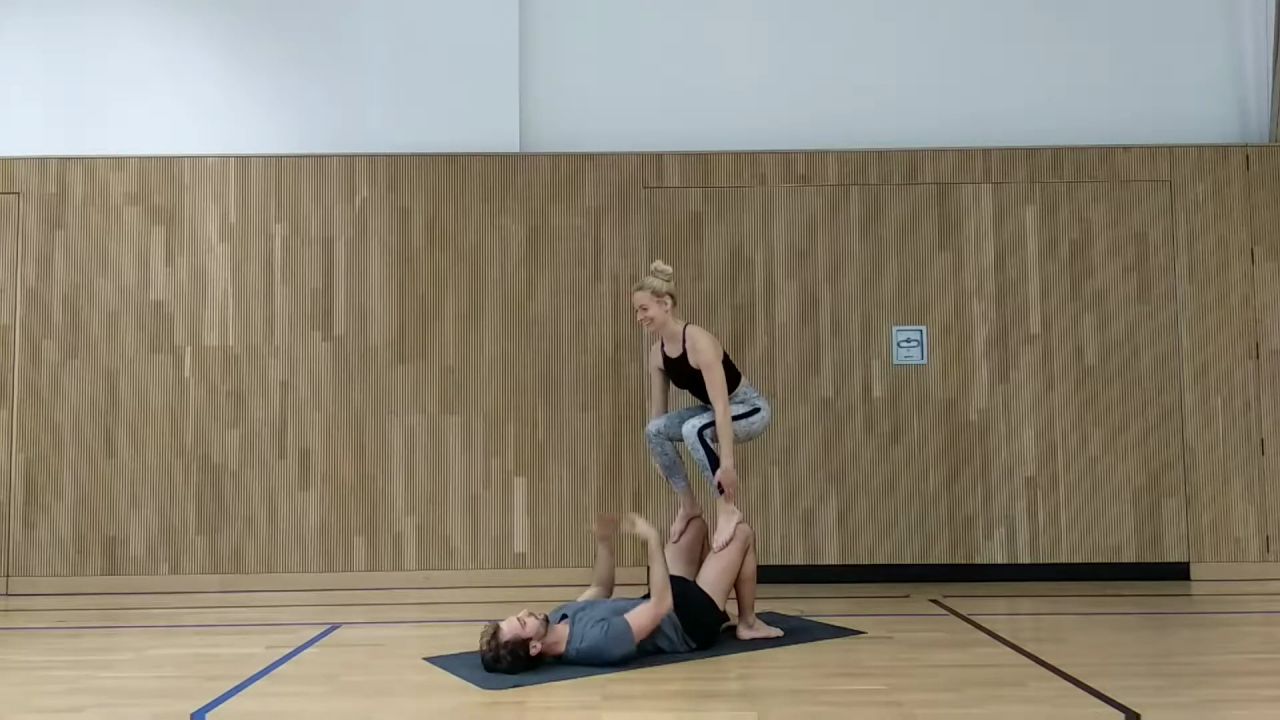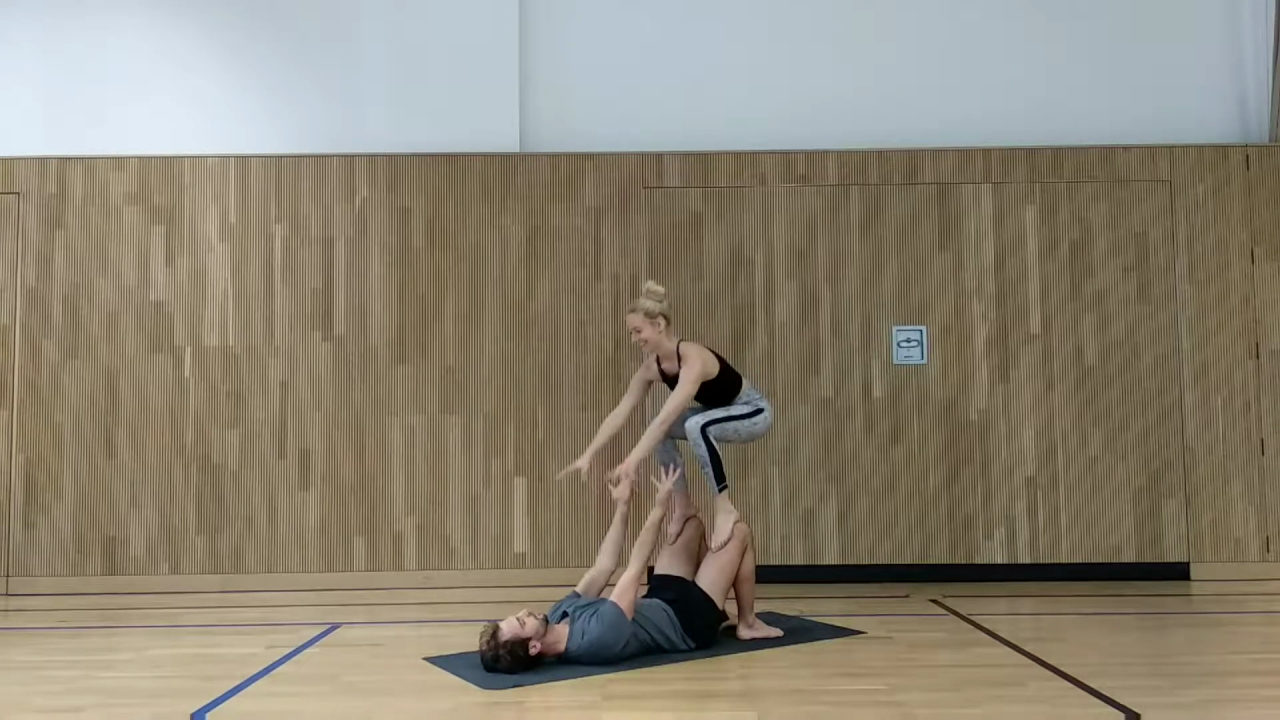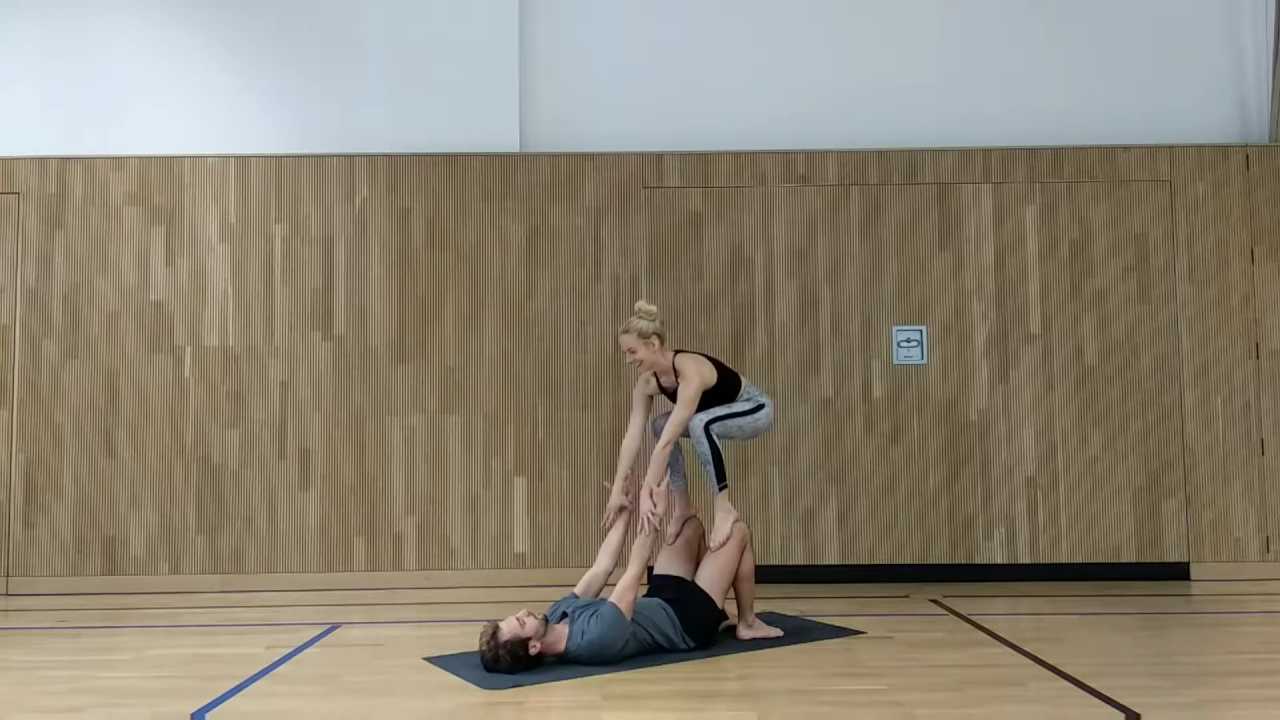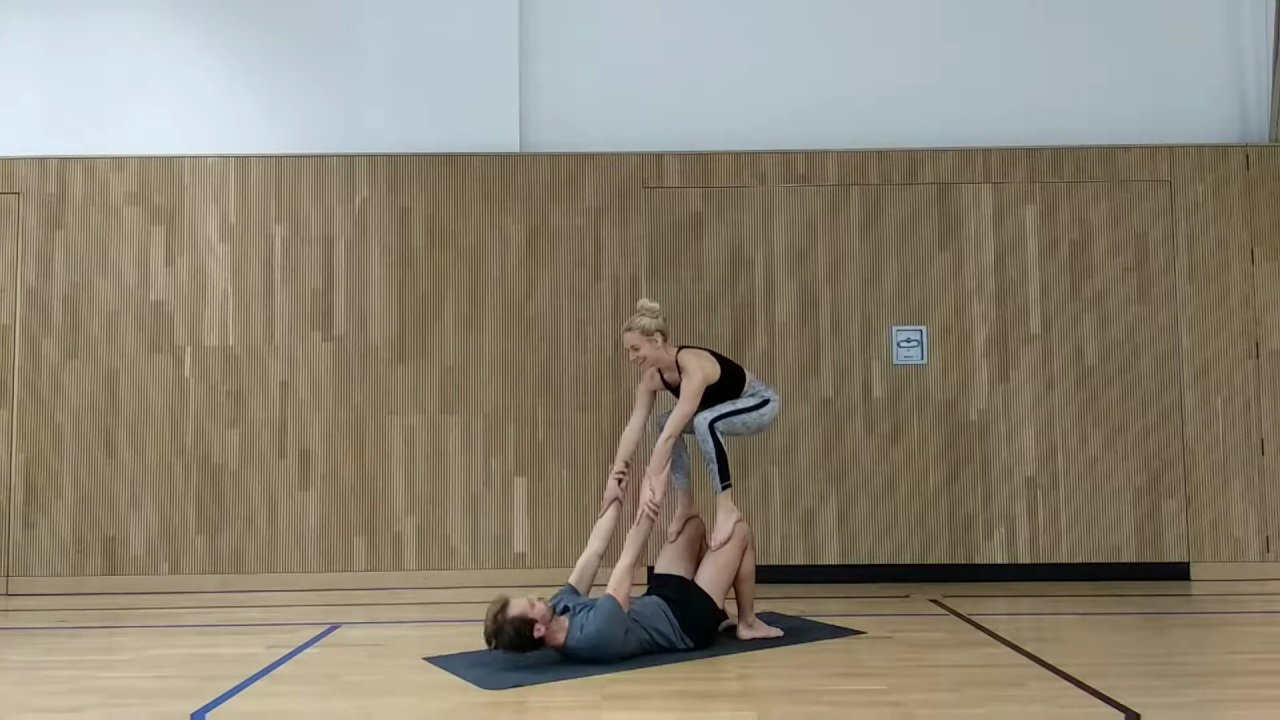
dt=0.5s
person 1, frame 1
left shoulder: (558, 620)
right shoulder: (595, 642)
left elbow: (598, 592)
right elbow: (662, 606)
left wrist: (603, 542)
right wrist: (653, 540)
left hip: (663, 604)
right hip: (689, 624)
left knee: (696, 525)
right knee: (742, 533)
left ankle: (719, 612)
right ankle: (748, 624)
person 1, frame 2
left shoulder: (559, 616)
right shoulder: (597, 638)
left elbow: (603, 567)
right elbow: (634, 571)
left wrist: (622, 508)
right wrist: (659, 508)
left hip: (661, 604)
right hip: (690, 624)
left knee: (693, 524)
right knee: (739, 532)
left ankle: (719, 613)
right ankle: (748, 624)
person 1, frame 3
left shoulder: (558, 616)
right shoulder: (596, 639)
left elbow: (601, 567)
right elbow: (634, 572)
left wrist: (625, 512)
left hip: (661, 603)
right hip: (688, 623)
left knee: (692, 525)
right knee: (738, 532)
left ankle: (718, 612)
right ankle: (748, 623)
person 1, frame 4
left shoulder: (559, 609)
right shoulder: (593, 635)
left elbow: (593, 553)
right elbow: (627, 563)
left wrist: (614, 501)
right wrist: (650, 505)
left hip: (657, 605)
right hip: (686, 626)
left knee: (694, 525)
right knee: (739, 532)
left ankle: (717, 615)
right ankle: (748, 624)
person 2, frame 1
left shoulder: (699, 342)
right shoulder: (656, 353)
left elbow: (722, 406)
right elbow: (658, 409)
left wrist: (727, 462)
right wrist: (660, 460)
left hip: (750, 408)
right hip: (714, 411)
left knee: (693, 429)
right knee: (655, 430)
left ankle: (727, 509)
right ankle: (688, 505)
person 2, frame 2
left shoulder: (694, 358)
right shoulder: (650, 367)
left elbow: (666, 418)
right elbow: (619, 413)
left wrist: (632, 460)
right wrist: (586, 457)
left hip: (753, 410)
right hip: (721, 410)
left knee: (696, 425)
right knee: (660, 431)
left ankle: (725, 509)
right ankle: (683, 505)
person 2, frame 3
left shoulder: (690, 371)
right shoulder: (647, 382)
left elbow: (667, 442)
right elbow: (632, 435)
left wrist: (647, 494)
right wrist: (617, 490)
left hip: (754, 408)
right hip: (723, 411)
left knee: (700, 423)
right knee: (660, 425)
left ankle: (724, 508)
right ankle: (682, 506)
person 2, frame 4
left shoulder: (693, 367)
right shoulder: (652, 377)
left elbow: (669, 435)
right elbow: (633, 427)
left hip: (759, 402)
right hip: (727, 404)
left knee: (705, 422)
right knee: (666, 422)
left ankle: (727, 509)
right ankle: (685, 506)
